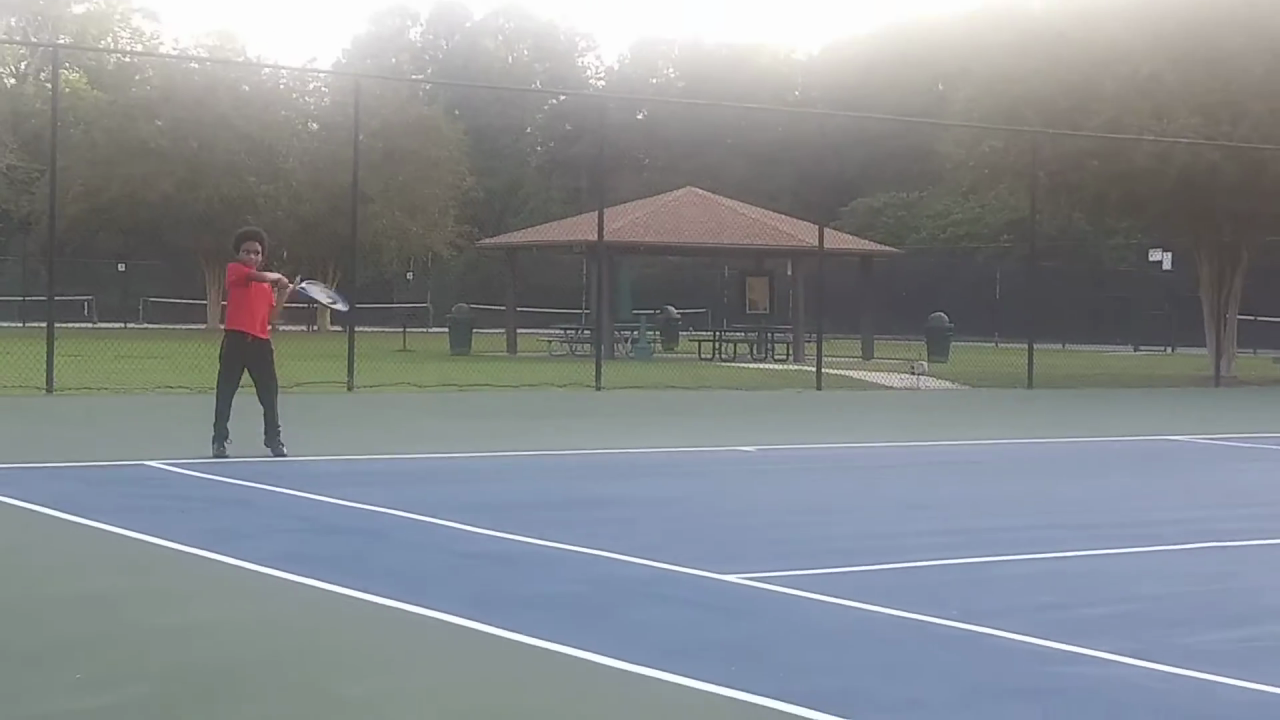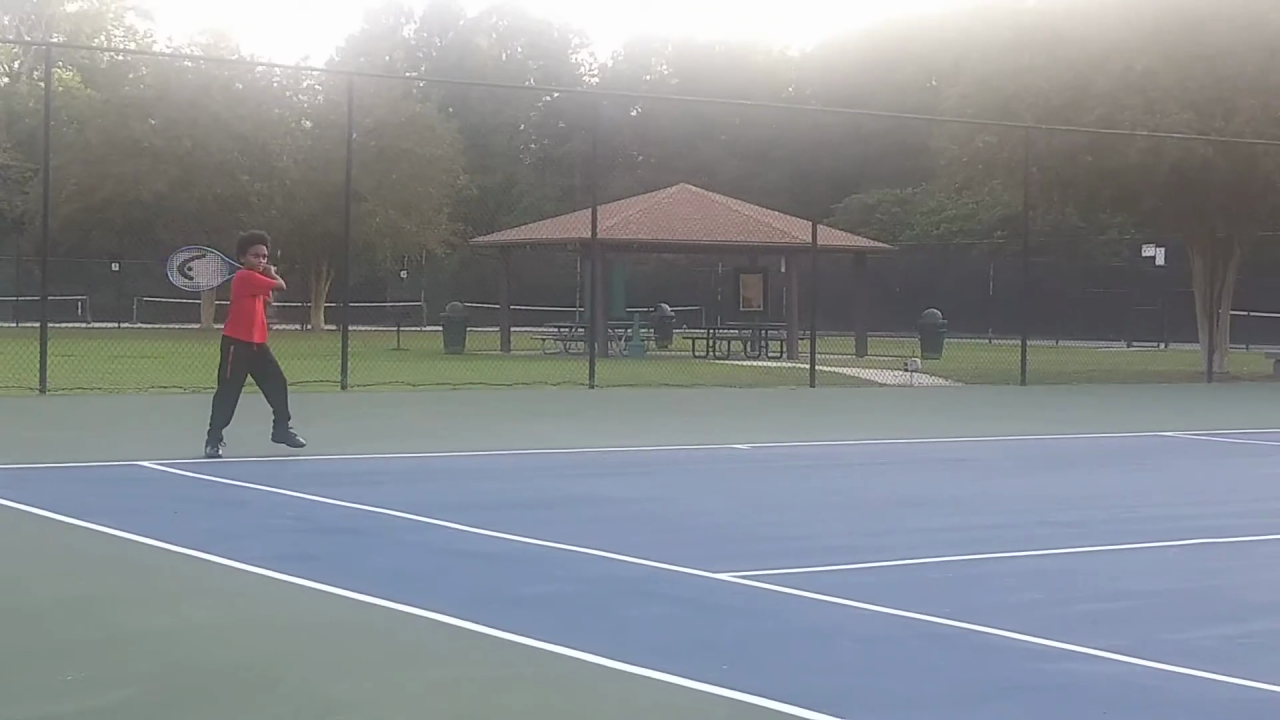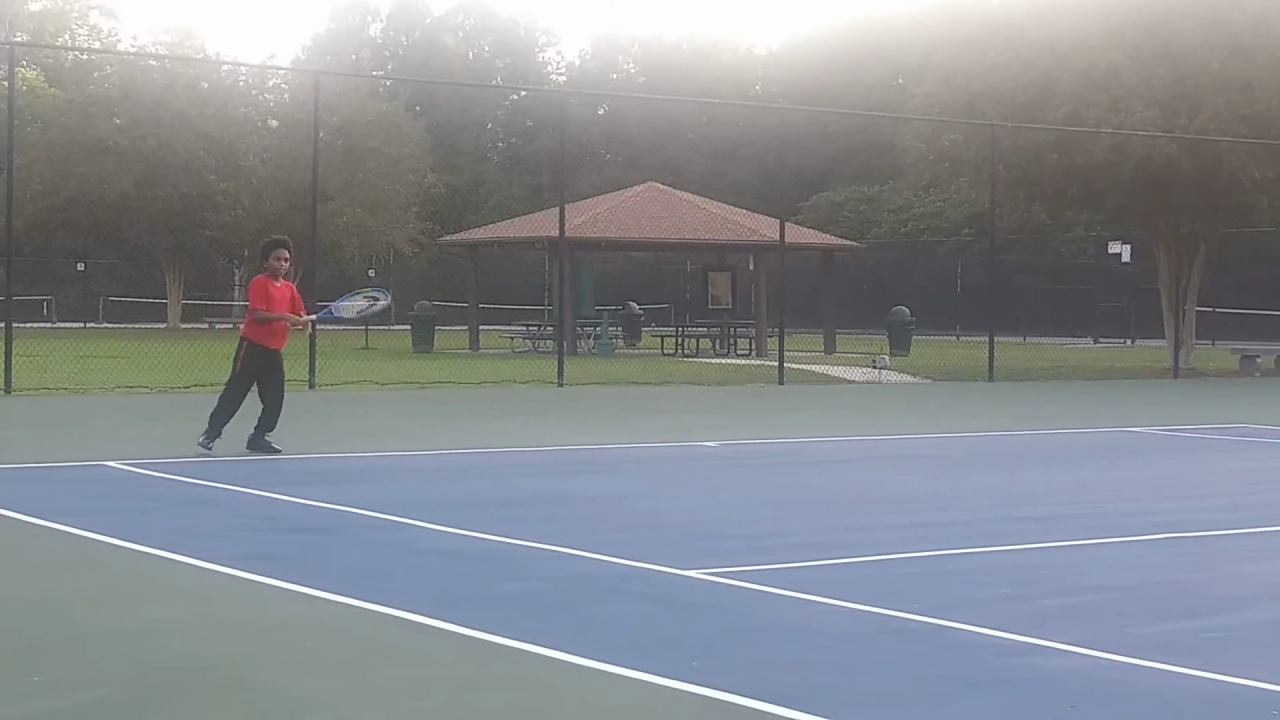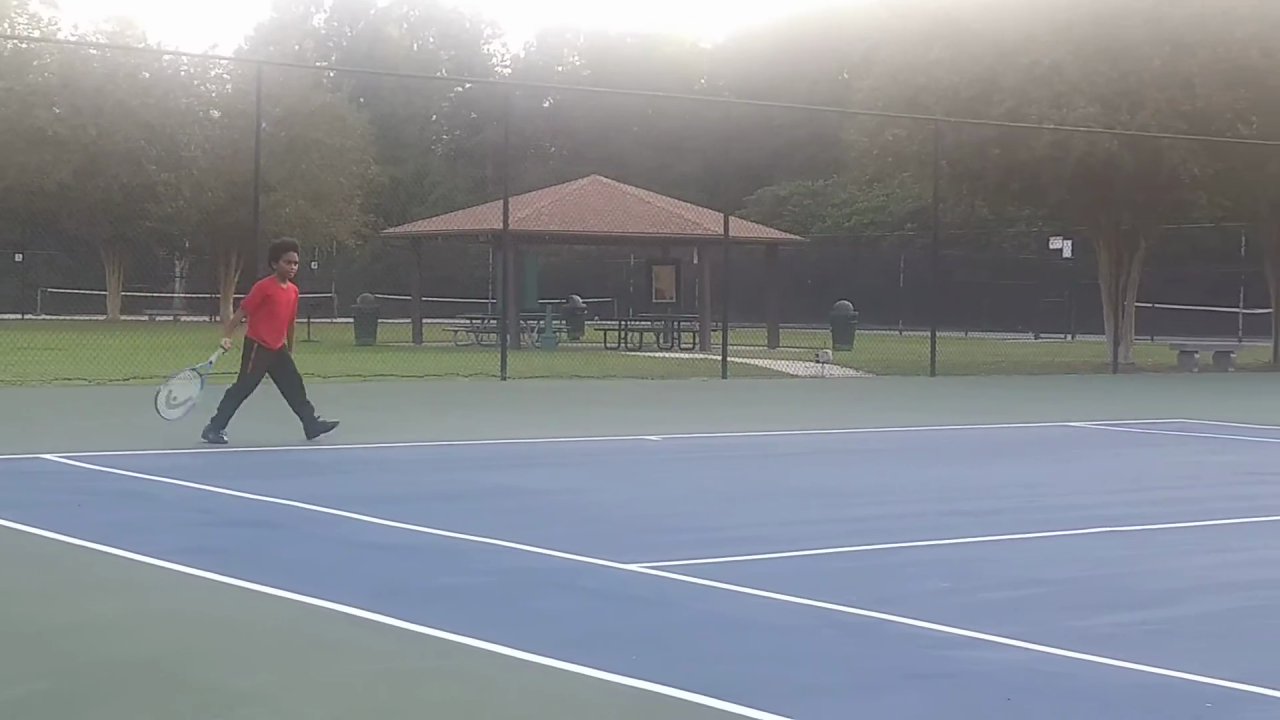
dt=0.4s
person 1, frame 1
left shoulder: (267, 287)
right shoulder: (233, 269)
right elbow: (262, 276)
left wrist: (283, 294)
right wrist: (278, 279)
left hip: (261, 340)
right hip: (236, 337)
left knee: (269, 391)
right knee: (226, 389)
left ankle: (273, 437)
right ankle: (220, 439)
person 1, frame 2
left shoulder: (257, 279)
right shoulder: (244, 277)
left elbow: (267, 303)
right elbow: (281, 286)
left wrist: (267, 273)
right wrist: (273, 277)
left hip: (258, 344)
right hip: (236, 343)
left knee: (278, 384)
right knee: (228, 392)
left ankle: (281, 429)
right ankle: (214, 440)
person 1, frame 3
left shoulder: (290, 288)
right shoulder: (259, 283)
left elbow: (297, 317)
right elbow: (258, 316)
left wrist: (305, 321)
right wrist: (286, 319)
left hip: (274, 349)
right hip: (252, 345)
left knee: (274, 396)
right knee: (235, 390)
left ankle: (259, 437)
right ankle: (211, 432)
person 1, frame 4
left shoulder: (293, 290)
right shoulder: (265, 286)
right elbow: (242, 311)
left wrist: (288, 349)
right wrist: (227, 336)
left hip: (278, 347)
right hip: (258, 346)
left knee: (294, 384)
right knee: (244, 387)
left ankle: (312, 423)
right ankle: (214, 427)
